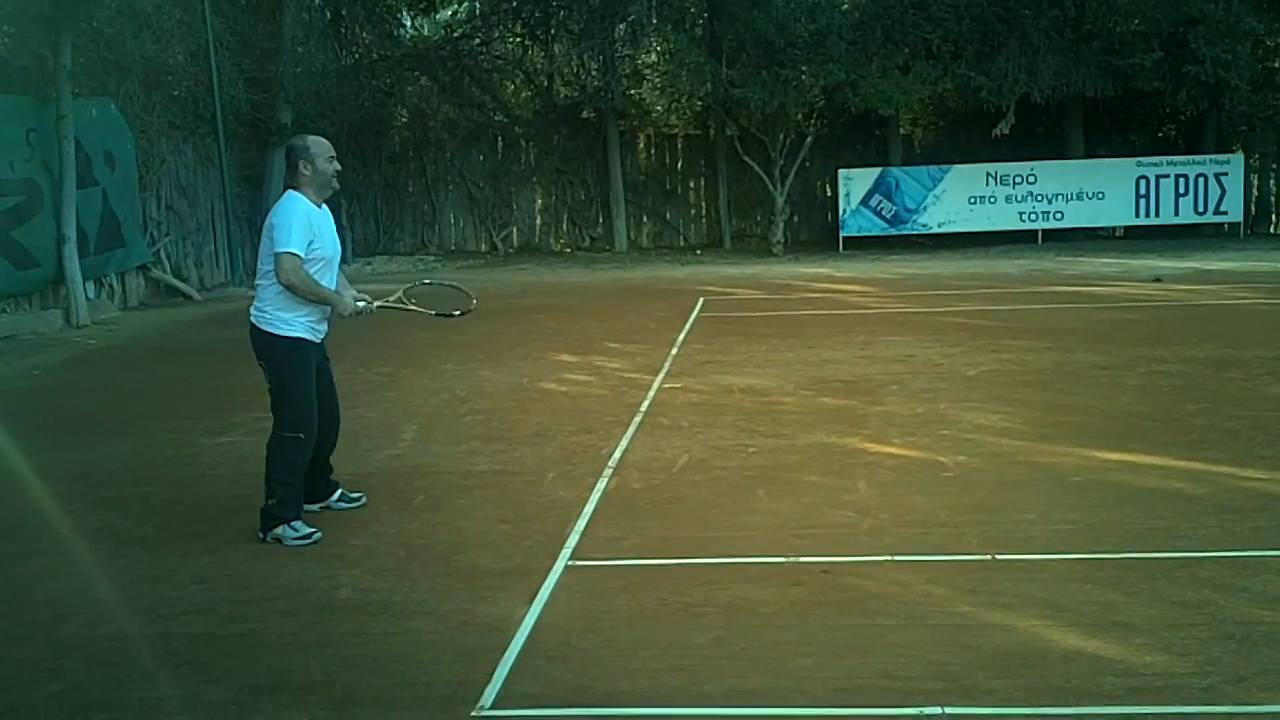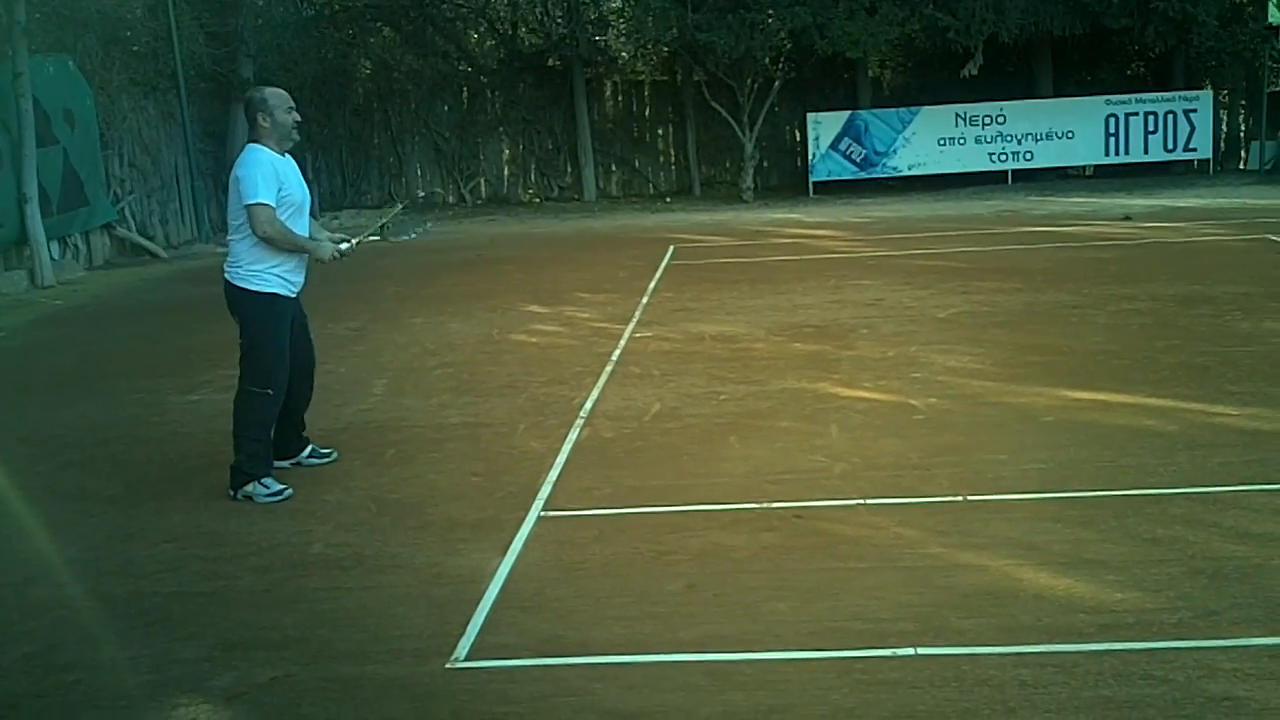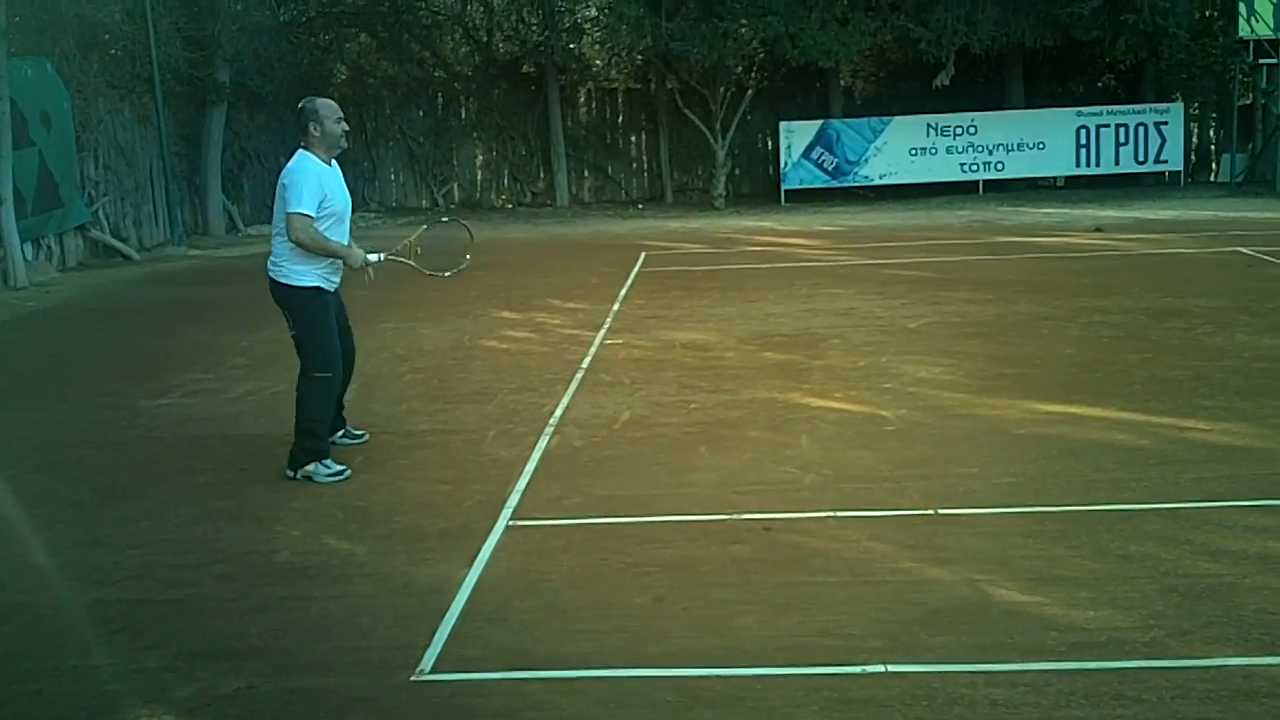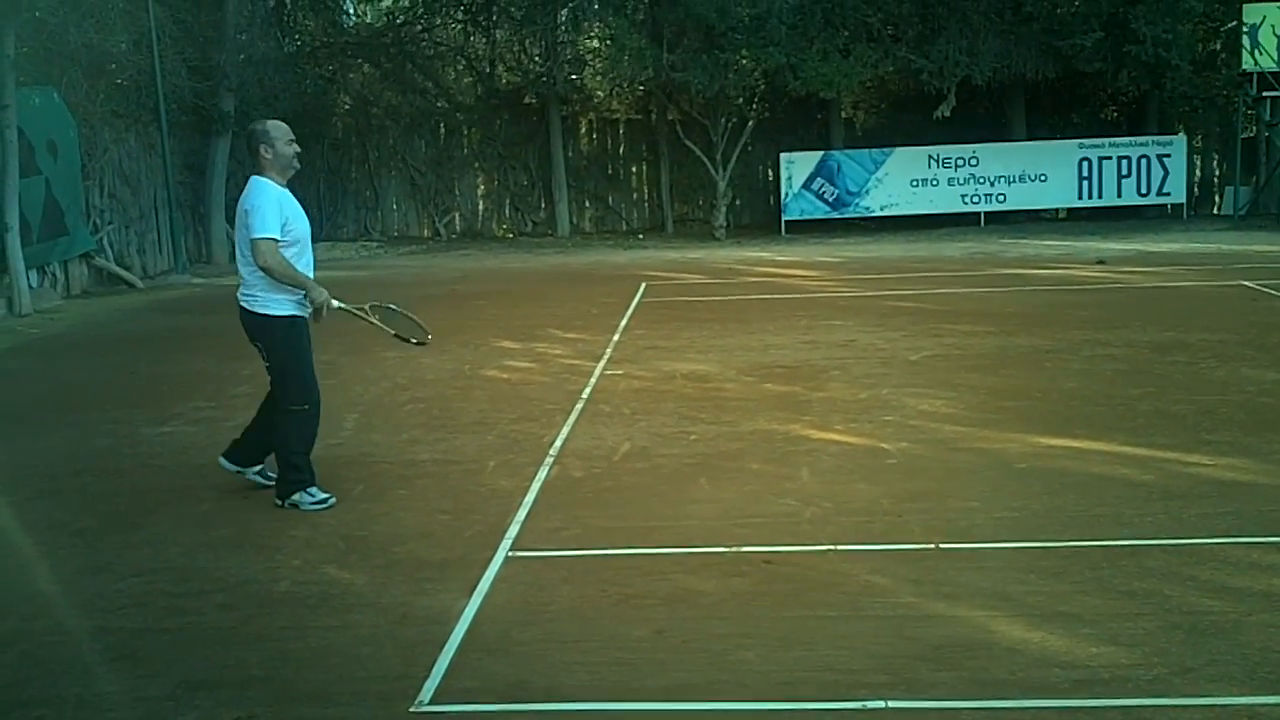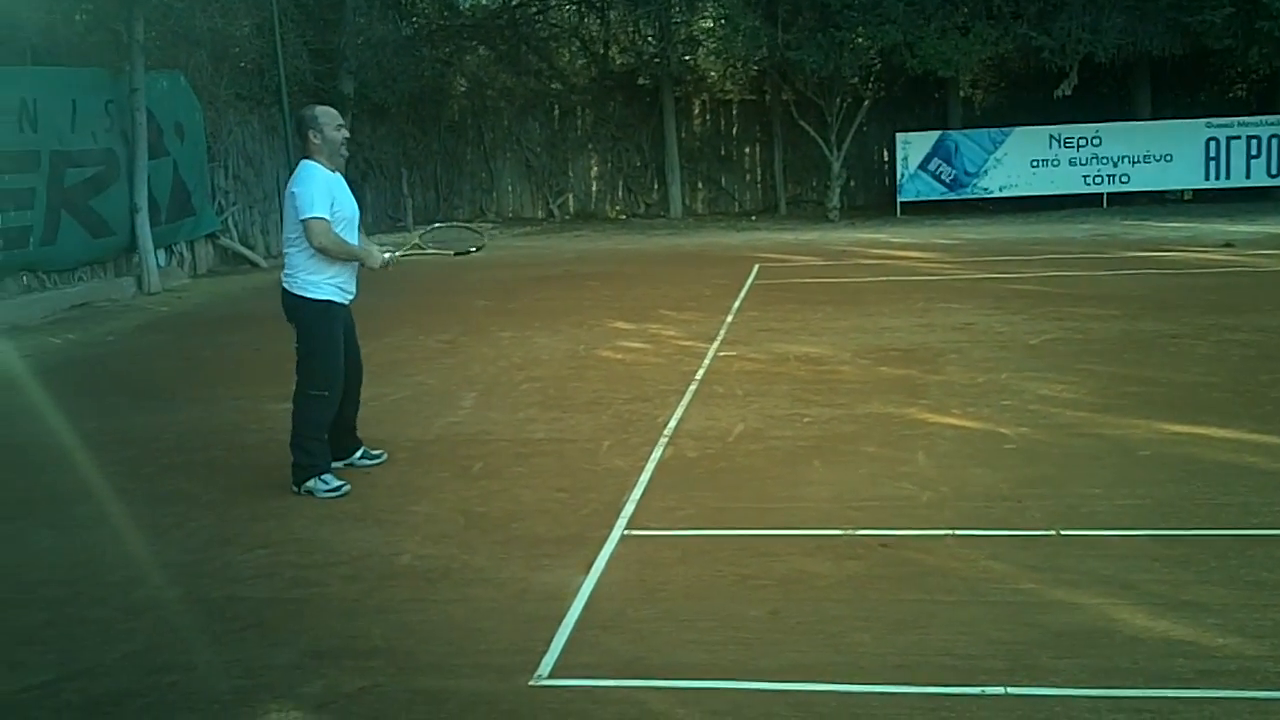
dt=1s
person 1, frame 1
left shoulder: (321, 211)
right shoulder: (293, 211)
right elbow: (289, 274)
left wrist: (350, 293)
right wrist: (336, 300)
left hip: (308, 335)
right hip: (282, 336)
left knee: (325, 418)
right knee: (296, 427)
left ankle: (318, 490)
right ankle: (278, 519)
person 1, frame 2
left shoulder: (284, 161)
right shoulder: (257, 162)
right elbow: (265, 226)
left wrist: (325, 236)
right wrist: (313, 248)
left hip: (282, 290)
right hip: (257, 291)
left knee: (300, 371)
right knee: (264, 383)
left ankle: (289, 446)
right ankle: (249, 475)
person 1, frame 3
left shoulder: (330, 167)
right shoulder: (305, 171)
right elbow: (299, 232)
left wrist: (353, 250)
right wrist: (345, 253)
left hip: (321, 284)
right hip: (299, 285)
left knee: (342, 357)
right knee: (323, 367)
left ankle: (331, 425)
right ankle: (306, 458)
person 1, frame 4
left shoulder: (278, 193)
right shoulder: (264, 196)
right elbow: (266, 258)
left wrist: (308, 292)
right wrist: (312, 287)
left hip: (285, 312)
right hip: (273, 315)
left knee: (290, 394)
right knee: (301, 400)
left ankle: (245, 456)
right ankle: (294, 486)
person 1, frame 5
left shoulder: (334, 177)
right shoulder: (311, 179)
left elbow: (345, 229)
right elbow: (320, 238)
left wrist: (370, 248)
right wrist: (365, 256)
left hip: (334, 298)
right hip: (312, 299)
left knee: (348, 376)
right knee: (319, 386)
left ankle: (344, 447)
right ankle: (309, 472)
